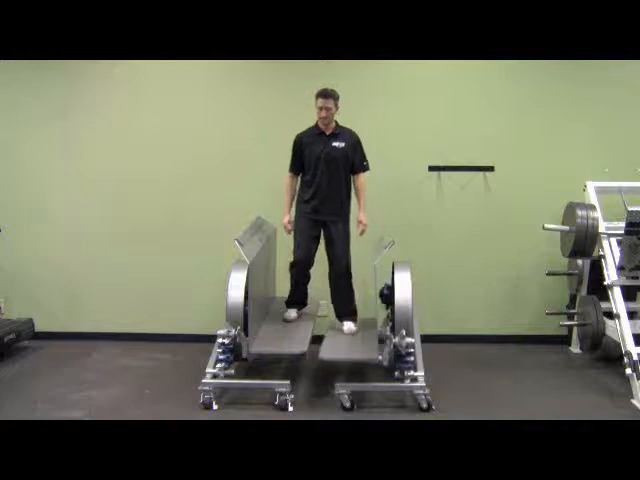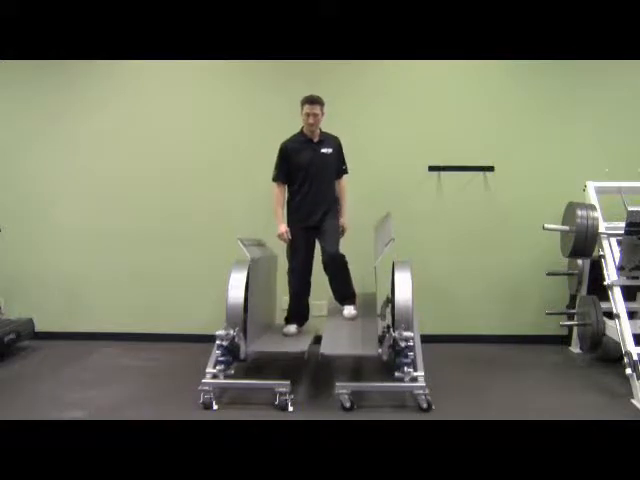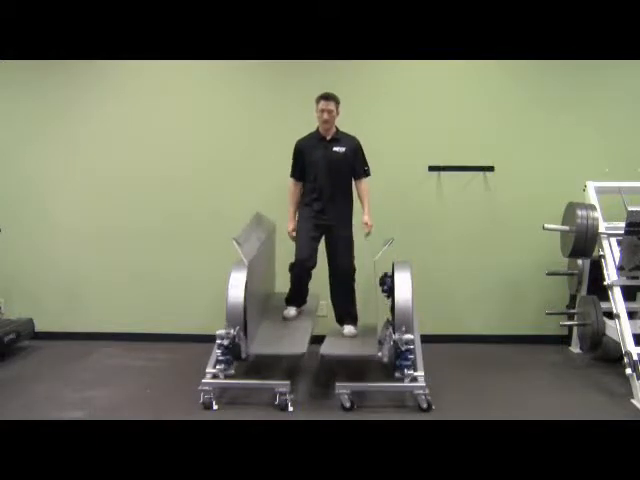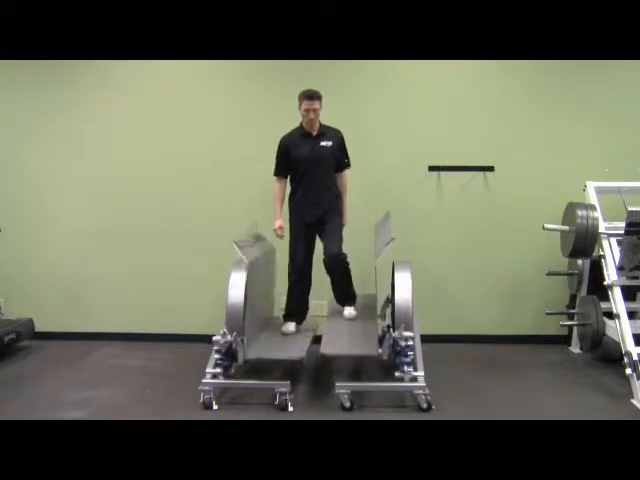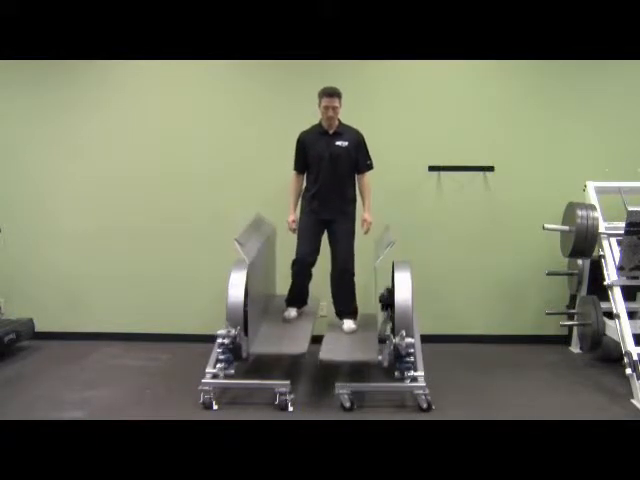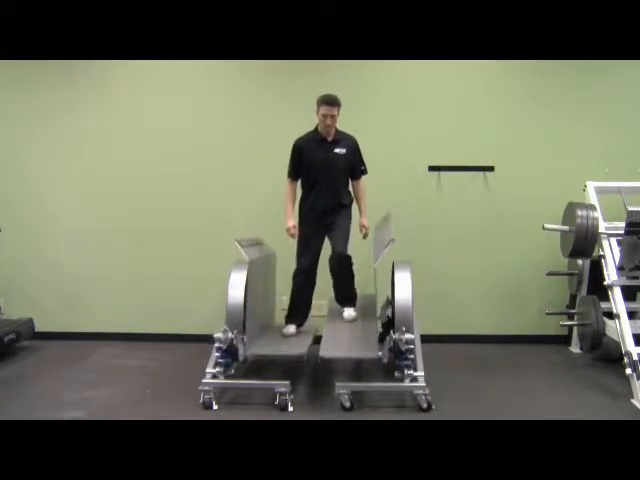
dt=0.7s
person 1, frame 1
left shoulder: (350, 139)
right shoulder: (303, 139)
left elbow: (358, 176)
right elbow: (293, 176)
left wrist: (362, 211)
right wrist: (287, 211)
left hip: (338, 213)
right hip: (307, 212)
left knee: (340, 265)
right knee: (301, 260)
left ankle: (347, 316)
right ankle: (295, 304)
person 1, frame 2
left shoulder: (334, 143)
right shoulder: (289, 147)
left elbow: (339, 181)
right elbow: (280, 186)
left wrist: (342, 214)
right wrist: (281, 221)
left hip: (328, 215)
right hip: (299, 218)
left knee: (332, 255)
right knee: (299, 268)
left ankle: (347, 301)
right ankle: (296, 318)
person 1, frame 3
left shoulder: (351, 144)
right shoulder: (303, 145)
left elbow: (361, 180)
right elbow: (296, 183)
left wrist: (366, 213)
right wrist: (291, 218)
left hip: (340, 217)
right hip: (309, 215)
left knee: (343, 269)
right knee: (303, 261)
left ankle: (347, 319)
right ankle: (295, 302)
person 1, frame 4
left shoulder: (335, 137)
right shoulder: (288, 142)
left elbow: (341, 175)
right elbow: (280, 180)
left wrist: (344, 209)
right wrist: (278, 216)
left hip: (330, 210)
right hip: (301, 213)
left knee: (334, 256)
right knee: (299, 265)
left ankle: (348, 302)
right ankle: (294, 317)
person 1, frame 5
left shoulder: (354, 137)
right shoulder: (306, 138)
left elbow: (363, 175)
right elbow: (298, 175)
left wrist: (367, 210)
right wrist: (293, 210)
left hip: (343, 212)
right hip: (312, 210)
left knee: (343, 264)
right knee: (303, 259)
left ankle: (347, 314)
right ankle: (295, 303)
person 1, frame 6
left shoulder: (349, 143)
right shoulder: (302, 144)
left elbow: (357, 180)
right elbow: (292, 182)
left wrist: (363, 214)
right wrist: (290, 216)
left hip: (340, 212)
right hip: (311, 215)
left knee: (340, 255)
right knee: (305, 266)
left ankle: (348, 303)
right ankle: (295, 319)
